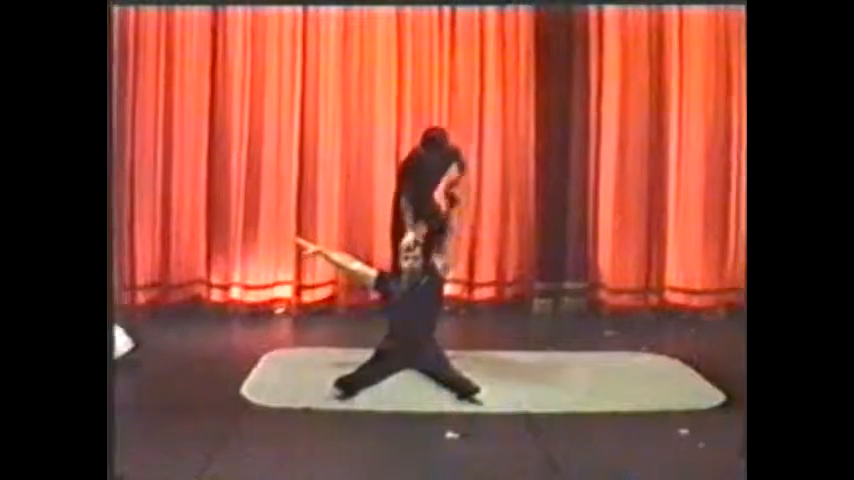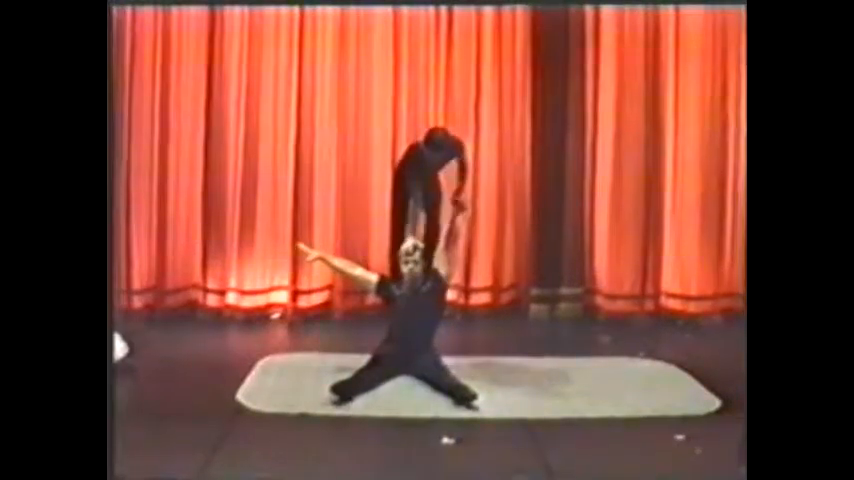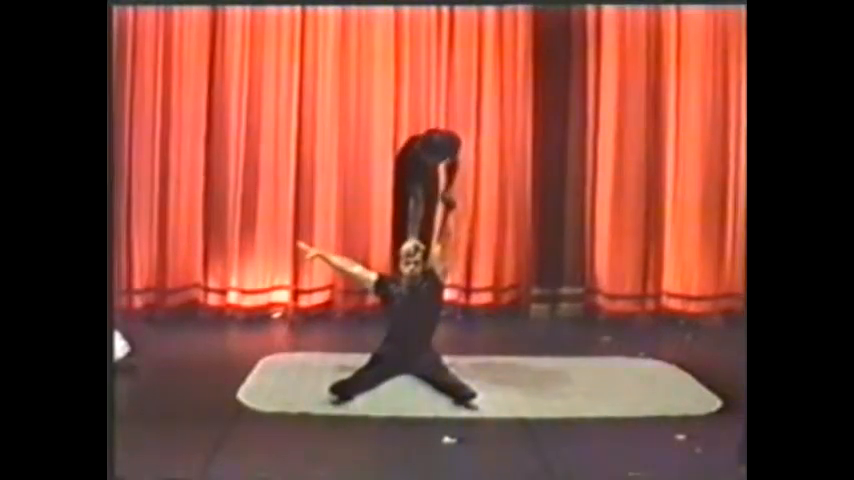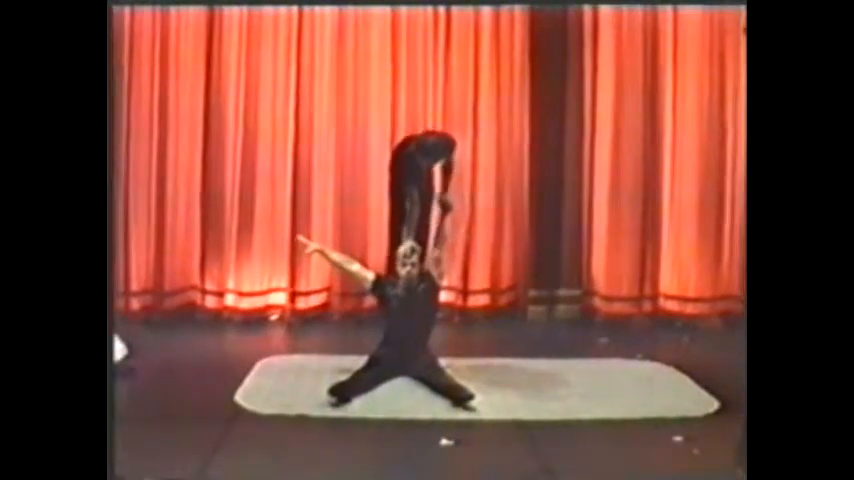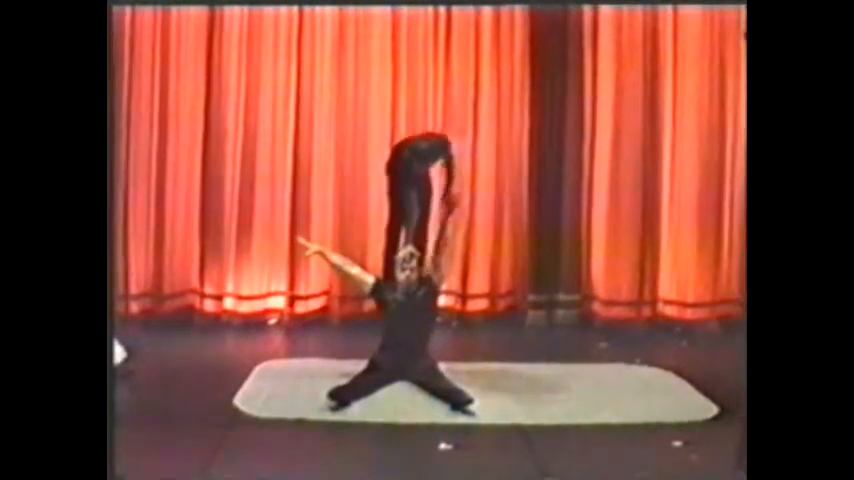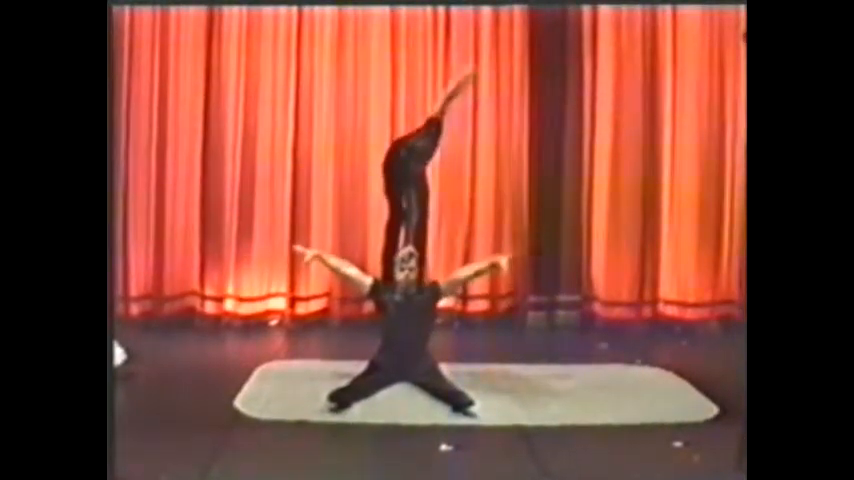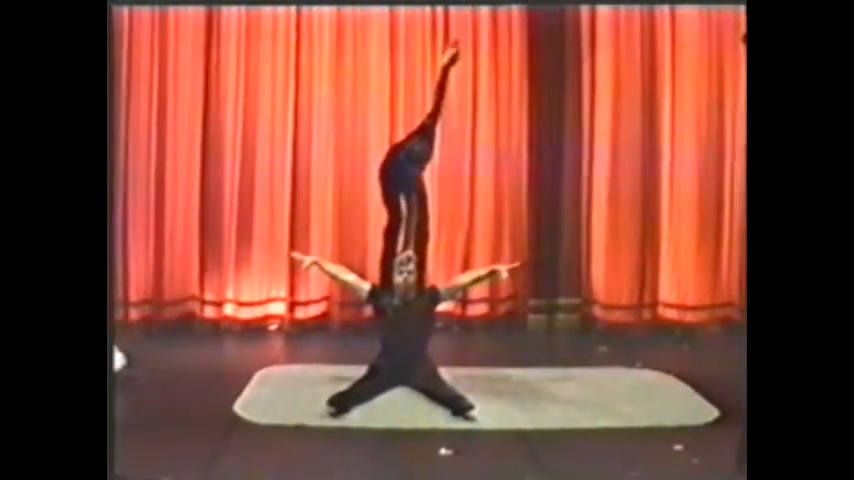
dt=0.4s
person 1, frame 1
left shoulder: (433, 277)
right shoulder: (391, 282)
right elbow: (354, 266)
right wrist: (321, 251)
left hip: (425, 348)
right hip: (394, 348)
left knee: (454, 380)
right knee: (357, 381)
left ankle: (467, 394)
right ankle: (347, 389)
person 1, frame 2
left shoulder: (435, 284)
right shoulder: (393, 288)
left elbow: (448, 251)
right elbow: (356, 271)
left wrist: (454, 216)
right wrist: (322, 256)
left hip: (423, 355)
right hip: (392, 353)
left knee: (457, 391)
right knee: (359, 383)
left ankle: (465, 400)
right ankle: (343, 395)
person 1, frame 3
left shoulder: (432, 283)
right shoulder: (391, 286)
left elbow: (441, 246)
right elbow: (354, 269)
left wrist: (446, 212)
right wrist: (321, 253)
left hip: (423, 355)
right hip: (391, 353)
left knee: (458, 391)
right knee: (357, 383)
left ankle: (464, 399)
right ankle: (342, 395)
person 1, frame 4
left shoulder: (428, 285)
right shoulder: (387, 287)
left elbow: (438, 249)
right elbow: (352, 267)
left wrist: (444, 215)
right wrist: (321, 249)
left hip: (420, 357)
right hip: (388, 355)
left knee: (456, 393)
right knee: (352, 387)
left ankle: (462, 400)
right ankle: (341, 397)
person 1, frame 5
left shoulder: (428, 290)
right shoulder: (386, 292)
left elbow: (441, 254)
right elbow: (351, 269)
left wrist: (446, 217)
right wrist: (321, 250)
left hip: (420, 363)
right hip: (387, 362)
left knee: (454, 396)
right knee: (350, 392)
left ankle: (460, 405)
right ankle: (340, 400)
person 1, frame 6
left shoulder: (429, 294)
right shoulder: (384, 293)
left elbow: (460, 277)
right elbow: (349, 271)
left wrist: (489, 264)
right wrist: (320, 255)
left hip: (420, 363)
right hip: (387, 363)
left knee: (457, 400)
right knee: (349, 394)
left ankle: (462, 407)
right ankle: (339, 402)
person 1, frame 7
left shoulder: (428, 298)
right shoulder: (382, 298)
left elbow: (461, 282)
right elbow: (348, 277)
left wrist: (491, 271)
right wrist: (317, 262)
left hip: (419, 367)
right hip: (386, 367)
left knee: (458, 404)
right knee: (347, 400)
right ankle: (338, 407)
person 2, frame 1
left shoulder: (451, 153)
right shoulder: (412, 161)
left elbow: (462, 165)
right elbow: (404, 196)
left wrist: (455, 185)
right wrist: (408, 230)
left hip: (427, 199)
right hip: (409, 202)
left knee: (443, 225)
person 2, frame 2
left shoulder: (455, 145)
right shoulder: (415, 154)
left elbow: (462, 163)
right elbow: (414, 198)
left wrist: (459, 191)
right wrist: (411, 236)
left hip: (429, 178)
right hip: (407, 180)
left knee: (434, 226)
right knee: (401, 227)
right ankle: (397, 277)
person 2, frame 3
left shoulder: (452, 143)
right shoulder: (412, 155)
left elbow: (453, 163)
right elbow: (425, 192)
left wrist: (448, 190)
left hip: (428, 171)
right hip: (408, 170)
left knee: (427, 219)
right knee: (402, 217)
person 2, frame 4
left shoulder: (446, 144)
right shoulder: (406, 155)
left elbow: (448, 163)
right elbow: (408, 200)
left wrist: (444, 192)
left hip: (422, 172)
right hip: (403, 173)
left knee: (423, 217)
right knee: (399, 216)
right ankle: (394, 270)
person 2, frame 5
left shoulder: (440, 144)
right shoulder: (402, 160)
left elbow: (449, 158)
right elbow: (408, 210)
left wrist: (448, 190)
left hip: (419, 175)
right hip: (401, 176)
left knee: (421, 219)
right knee: (398, 217)
right ankle: (389, 278)
person 2, frame 6
left shoulder: (428, 138)
right shoulder: (399, 161)
left elbow: (444, 104)
left wrist: (458, 86)
left hip: (414, 177)
right hip: (399, 177)
left knee: (419, 219)
right knee: (398, 218)
left ankle: (416, 274)
right ankle: (389, 276)
person 2, frame 7
left shoulder: (424, 138)
right shoulder: (405, 161)
left elbow: (436, 105)
left wrist: (445, 68)
left hip: (406, 177)
right hip: (397, 178)
left knee: (415, 221)
right knee: (397, 220)
right ankle: (387, 281)
